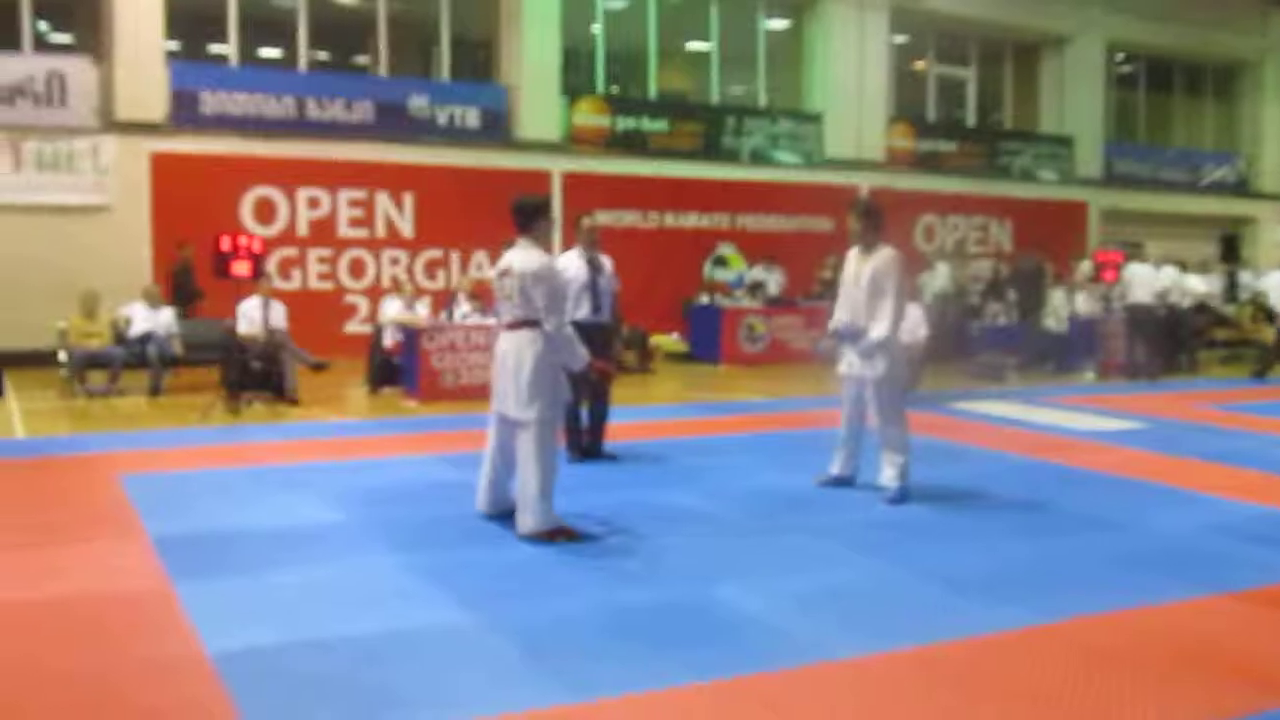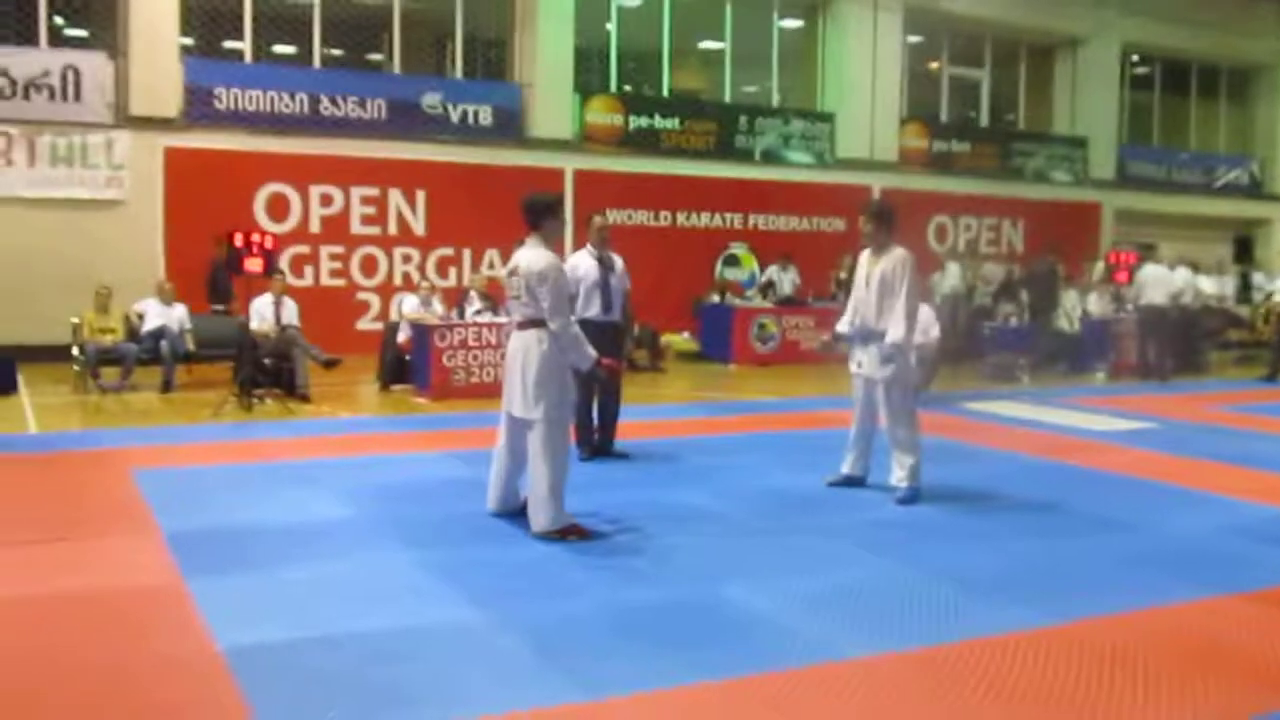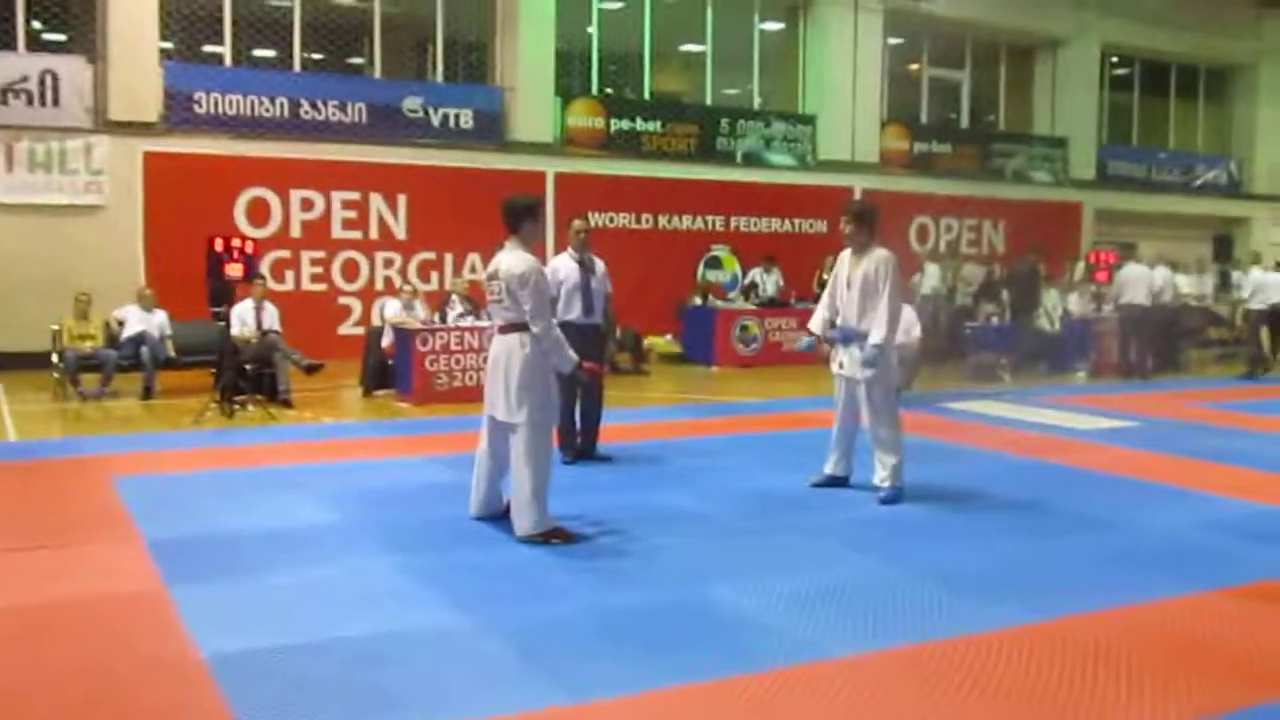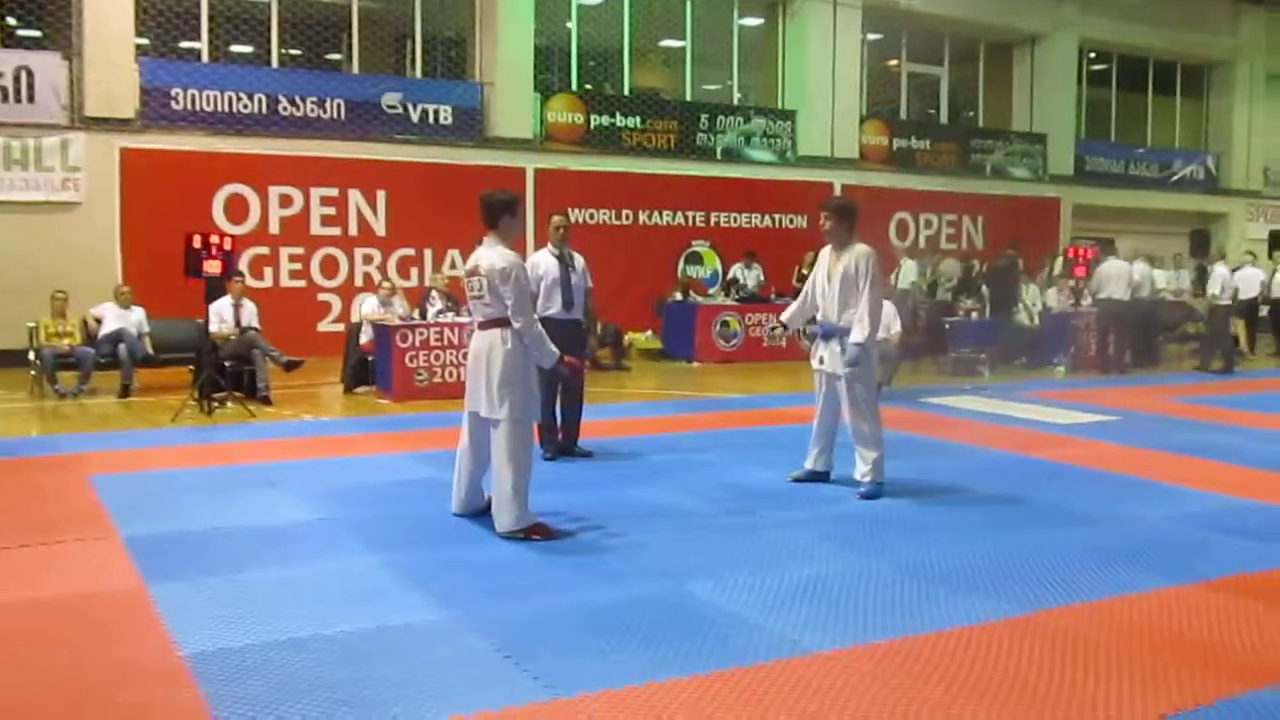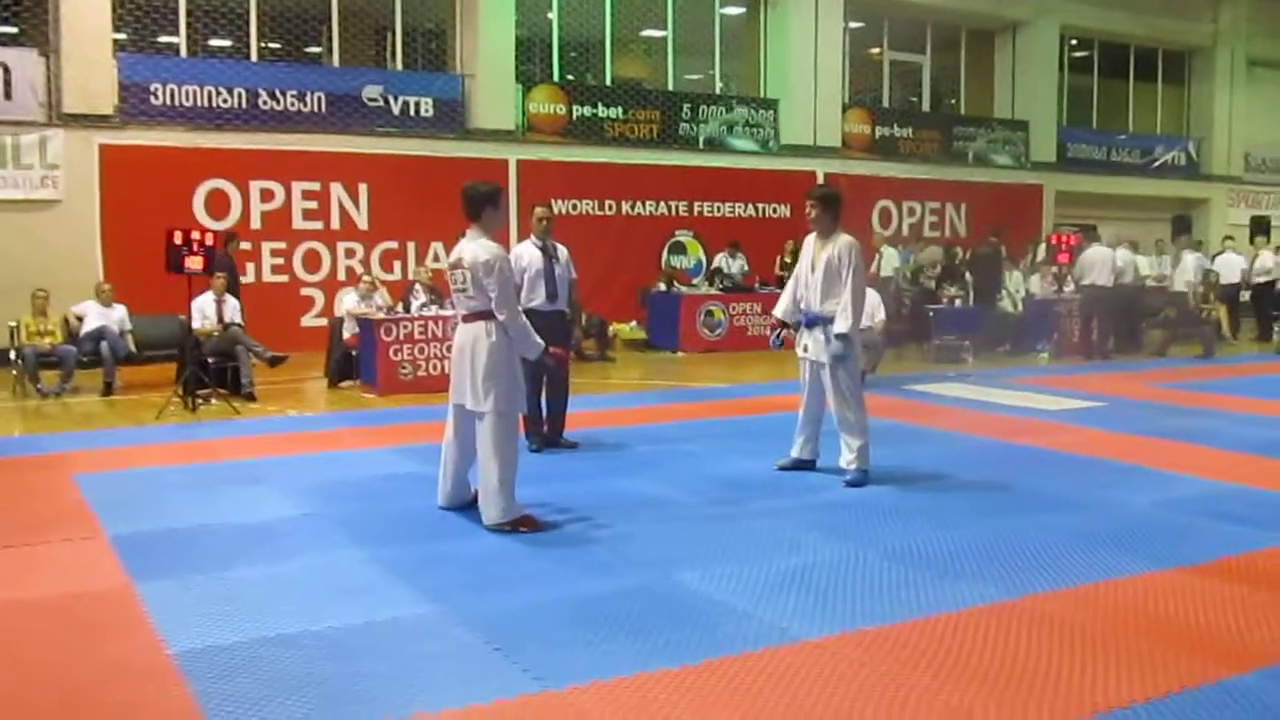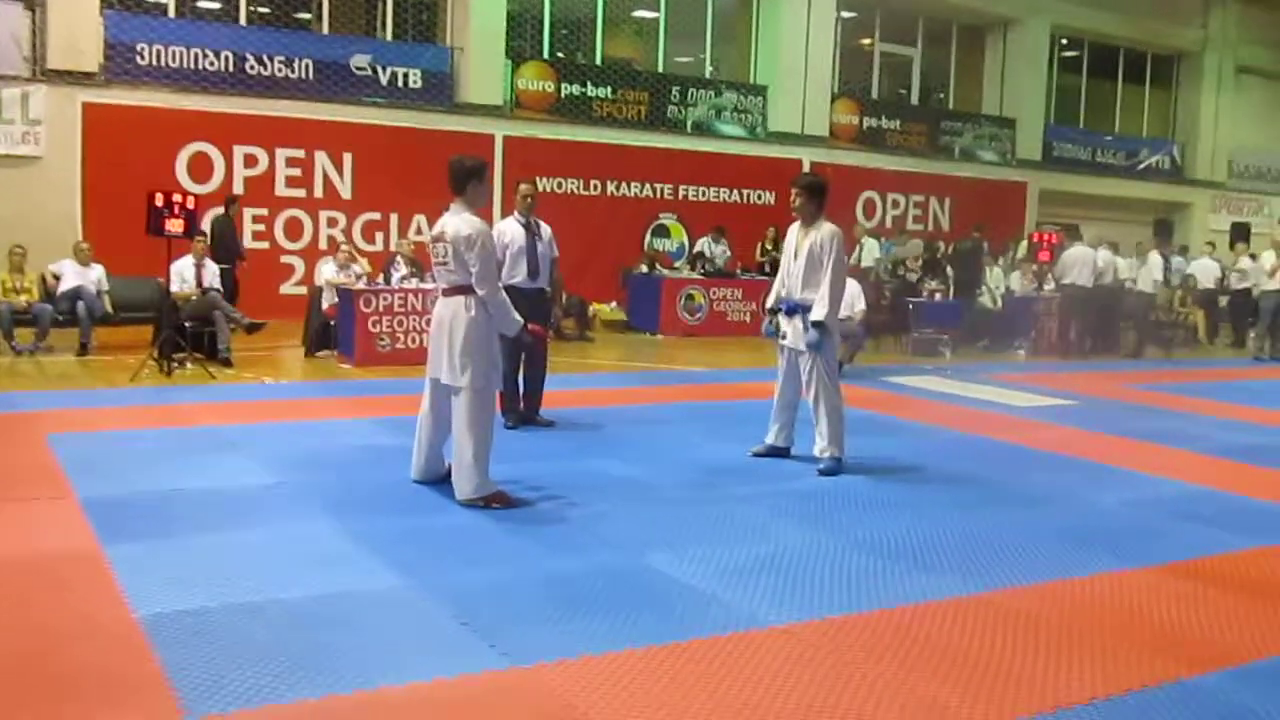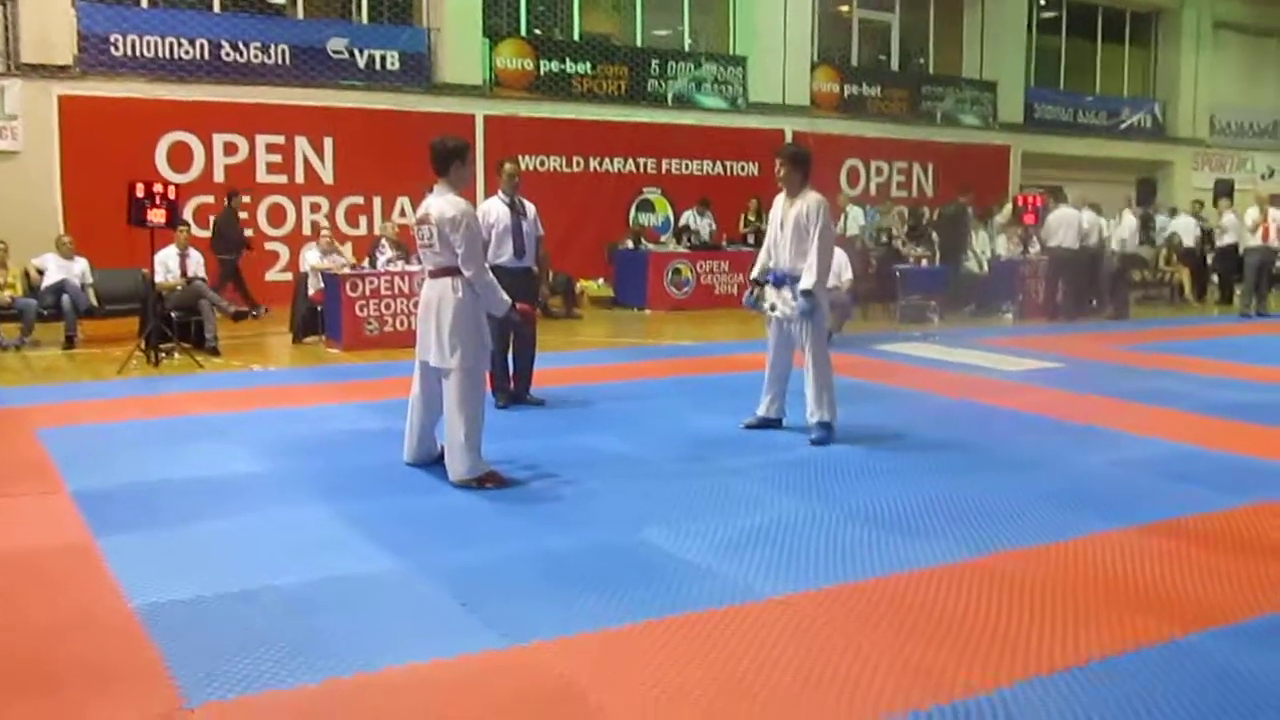
dt=0.2s
person 1, frame 1
left shoulder: (504, 262)
right shoulder: (540, 263)
right elbow: (554, 321)
right wrist: (583, 361)
left hip: (507, 346)
right hip: (534, 349)
left knee: (505, 425)
right knee: (536, 434)
left ankle: (494, 499)
right ankle: (536, 520)
person 1, frame 2
left shoulder: (517, 260)
right shoulder: (547, 263)
right elbow: (560, 321)
right wrist: (592, 361)
left hip: (520, 345)
right hip: (544, 350)
left knee: (516, 425)
right knee: (547, 433)
left ankle: (503, 498)
right ankle: (548, 519)
person 1, frame 3
left shoulder: (497, 263)
right shoulder: (528, 266)
right elbow: (542, 324)
right wrist: (573, 364)
left hip: (501, 349)
right hip: (526, 353)
left knee: (498, 429)
right knee: (531, 436)
left ankle: (486, 501)
right ankle: (532, 522)
person 1, frame 4
left shoulder: (475, 259)
right shoulder: (508, 261)
right elbow: (524, 319)
right wrist: (555, 359)
left hip: (482, 344)
right hip: (507, 349)
left knee: (477, 425)
right knee: (511, 432)
left ankle: (468, 498)
right ankle: (513, 519)
person 1, frame 5
left shoulder: (457, 252)
right shoulder: (492, 253)
right elbow: (508, 311)
right wrist: (540, 350)
left hip: (466, 337)
right hip: (491, 341)
left knee: (463, 419)
right knee: (496, 425)
left ankle: (454, 491)
right ankle: (500, 511)
person 1, frame 6
left shoulder: (441, 225)
right shoulder: (475, 229)
right elbow: (488, 287)
right wrist: (519, 327)
left hip: (446, 311)
right hip: (471, 317)
left knee: (439, 393)
right knee: (473, 401)
left ankle: (428, 465)
right ankle: (473, 487)
person 1, frame 7
left shoulder: (425, 207)
right shoulder: (459, 209)
right elbow: (474, 268)
right wrist: (506, 307)
left hip: (432, 293)
right hip: (458, 298)
left knee: (429, 376)
right knee: (463, 382)
left ankle: (420, 448)
right ankle: (466, 467)
person 2, frame 1
left shoulder: (889, 258)
right shoulder: (852, 256)
left elbow: (893, 306)
left wrist: (877, 339)
right wrist: (836, 331)
left hip: (879, 349)
right hip: (853, 345)
left knee: (888, 415)
right knee: (851, 412)
left ankle: (895, 480)
right ankle: (843, 469)
person 2, frame 2
left shoulder: (901, 259)
right shoulder: (865, 257)
left elbow: (906, 306)
left wrist: (895, 343)
right wrist: (842, 333)
left hip: (888, 349)
right hip: (863, 346)
left knee: (898, 417)
right knee: (862, 413)
left ankle: (907, 481)
right ankle: (854, 469)
person 2, frame 3
left shoulder: (884, 259)
right shoulder: (844, 257)
left elbow: (889, 307)
right elbow: (831, 298)
left wrist: (877, 344)
right wrist: (815, 330)
left hip: (870, 349)
right hip: (845, 347)
left knee: (880, 417)
right knee: (844, 414)
left ankle: (890, 480)
right ankle: (837, 470)
person 2, frame 4
left shoulder: (864, 255)
right shoulder: (825, 254)
left elbow: (870, 304)
right elbow: (811, 294)
left wrist: (860, 343)
right wrist: (785, 321)
left hip: (851, 345)
right hip: (826, 343)
left knee: (861, 413)
right knee: (824, 410)
left ankle: (871, 476)
right ankle: (818, 465)
person 2, frame 5
left shoulder: (847, 245)
right shoulder: (809, 242)
left elbow: (853, 294)
right elbow: (797, 283)
left wrist: (843, 336)
right wrist: (781, 319)
left hip: (834, 334)
right hip: (810, 332)
left knee: (846, 401)
right knee: (810, 398)
left ankle: (856, 464)
right ankle: (804, 454)
person 2, frame 6
left shoulder: (830, 235)
right shoulder: (793, 230)
left elbow: (832, 283)
left wrist: (819, 324)
right wrist: (772, 311)
left hip: (812, 322)
right hip: (789, 319)
left knee: (822, 389)
right knee: (785, 385)
left ankle: (831, 452)
right ankle: (779, 440)
person 2, frame 7
left shoulder: (816, 203)
right shoulder: (779, 201)
left elbow: (820, 251)
left wrist: (808, 292)
right wrist: (757, 281)
left hip: (802, 291)
right hip: (777, 289)
left knee: (813, 356)
right knee: (776, 355)
left ankle: (822, 420)
right ankle: (770, 412)
person 3, frame 1
left shoulder: (606, 263)
right shoulder: (565, 263)
left elbow: (613, 301)
left wrist: (614, 336)
left hip: (601, 330)
right hip: (576, 330)
left knee: (600, 390)
right knee: (573, 391)
left ankle: (594, 444)
right ankle: (575, 445)
person 3, frame 2
left shoulder: (617, 262)
right shoulder: (576, 261)
left elbow: (625, 299)
right elbow: (568, 299)
left wrist: (626, 334)
left hip: (612, 329)
right hip: (587, 329)
left knee: (611, 389)
right knee: (584, 389)
left ankle: (605, 443)
right ankle: (585, 444)
person 3, frame 3
left shoulder: (599, 265)
right shoulder: (557, 265)
left elbow: (607, 303)
right elbow: (549, 303)
left wrist: (609, 337)
left hip: (594, 332)
right hip: (568, 332)
left knee: (593, 391)
right knee: (567, 392)
left ankle: (588, 446)
right ankle: (568, 447)
person 3, frame 4
left shoulder: (579, 260)
right shoulder: (537, 260)
left elbow: (587, 298)
right elbow: (529, 298)
left wrist: (590, 332)
left hip: (574, 327)
right hip: (549, 327)
left knee: (574, 387)
right knee: (547, 388)
left ankle: (569, 441)
right ankle: (549, 443)
person 3, frame 5
left shoulder: (562, 251)
right shoulder: (520, 252)
left elbow: (571, 289)
right elbow: (513, 290)
left wrist: (574, 323)
left hip: (558, 319)
right hip: (532, 319)
left knee: (559, 379)
right knee: (532, 380)
left ankle: (555, 433)
right ankle: (535, 435)
person 3, frame 6
left shoulder: (545, 230)
right shoulder: (503, 228)
left elbow: (553, 268)
right elbow: (494, 267)
left wrist: (556, 301)
left hip: (539, 297)
right hip: (513, 295)
left knee: (537, 357)
right knee: (510, 357)
left ankle: (531, 411)
right ankle: (511, 412)
person 3, frame 7
left shoulder: (529, 208)
right shoulder: (487, 208)
left elbow: (539, 246)
right elbow: (480, 247)
left wrist: (543, 281)
left hip: (525, 276)
right hip: (499, 276)
left knee: (526, 336)
right knee: (498, 337)
left ankle: (521, 390)
right ankle: (501, 392)
